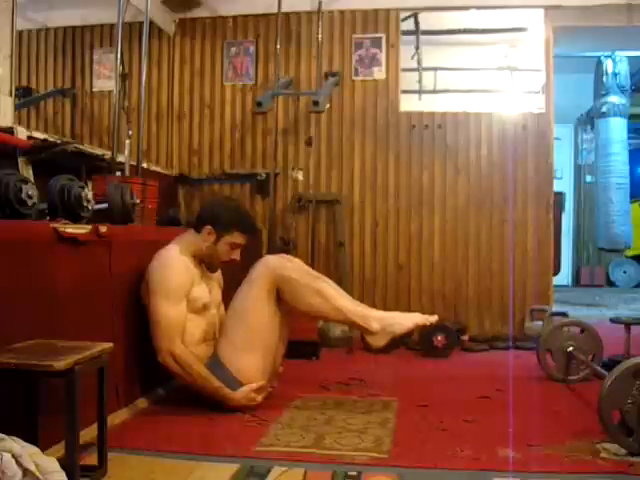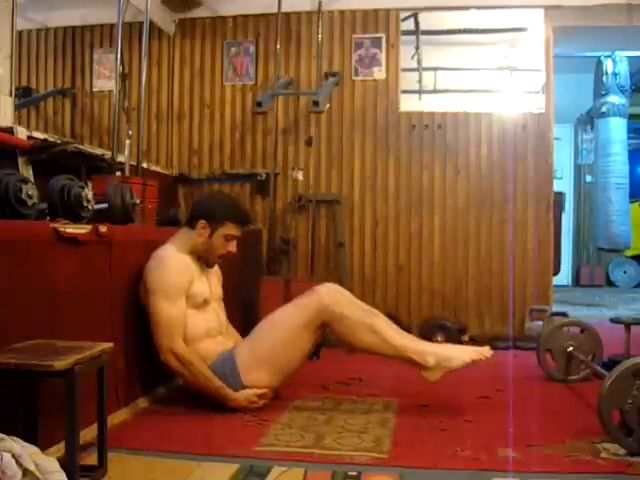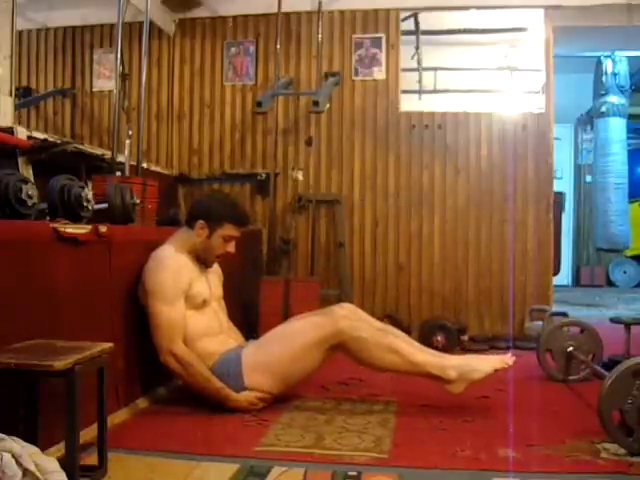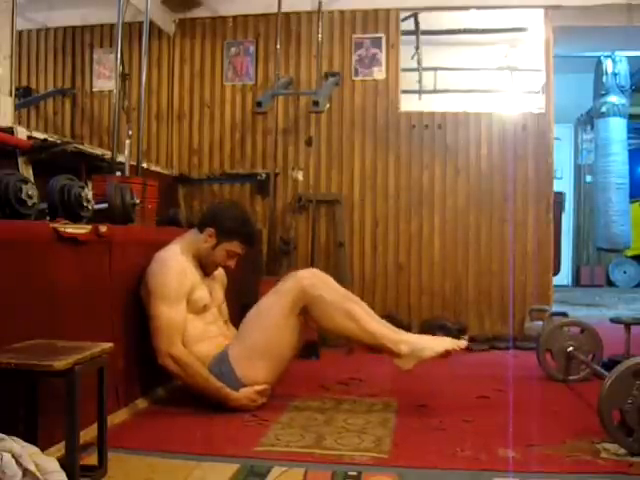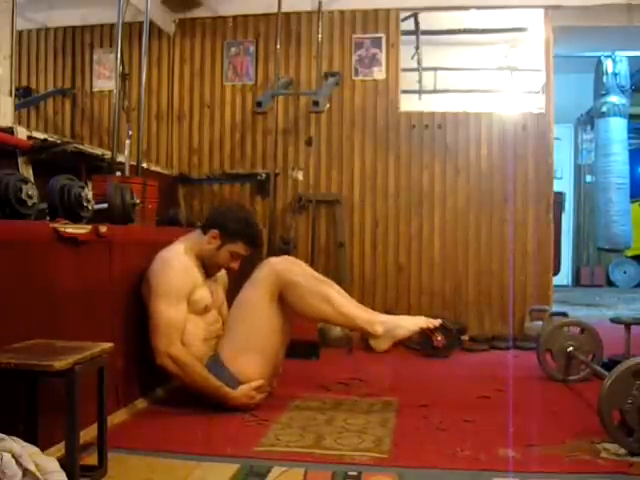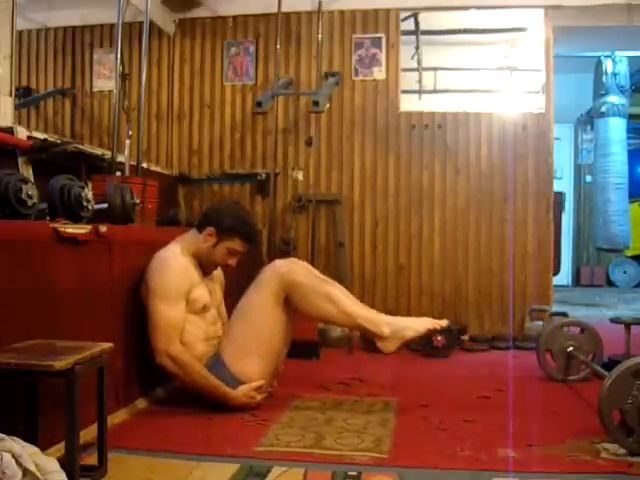
dt=0.7s
person 1, frame 1
left shoulder: (206, 265)
right shoulder: (171, 266)
right elbow: (168, 351)
left wrist: (267, 365)
right wrist: (227, 396)
left hip: (231, 369)
right hip: (224, 379)
left knee: (282, 272)
right knee: (273, 267)
left ankle: (372, 322)
right ankle: (374, 323)
person 1, frame 2
left shoulder: (207, 265)
right shoulder: (168, 265)
right elbow: (171, 351)
left wrist: (257, 356)
right wrist: (229, 396)
left hip: (234, 363)
right hip: (224, 375)
left knee: (327, 298)
right knee: (324, 299)
left ankle: (425, 353)
right ankle: (429, 356)
person 1, frame 3
left shoulder: (207, 265)
right shoulder: (166, 266)
right elbow: (171, 351)
left wrist: (257, 357)
right wrist: (229, 397)
left hip: (237, 360)
right hip: (225, 375)
left knee: (343, 313)
right knee: (339, 324)
left ankle: (445, 365)
right ankle: (448, 370)
person 1, frame 4
left shoulder: (211, 269)
right shoulder: (170, 268)
right elbow: (169, 354)
left wrist: (260, 356)
right wrist: (228, 396)
left hip: (232, 365)
right hip: (223, 377)
left knee: (310, 280)
right knee: (303, 283)
left ankle: (399, 342)
right ankle: (402, 346)
person 1, frame 5
left shoulder: (212, 268)
right shoulder: (173, 266)
right elbow: (167, 353)
left wrist: (263, 364)
right wrist: (227, 396)
left hip: (230, 370)
right hip: (219, 377)
left knee: (288, 269)
right knee: (276, 270)
left ankle: (375, 325)
right ankle: (378, 327)
person 1, frame 6
left shoulder: (209, 268)
right shoulder: (170, 267)
right elbow: (166, 353)
left wrist: (262, 362)
right wrist: (227, 395)
left hip: (230, 365)
right hip: (221, 376)
left knee: (293, 272)
right knee: (282, 272)
left ankle: (383, 326)
right ankle: (385, 329)
